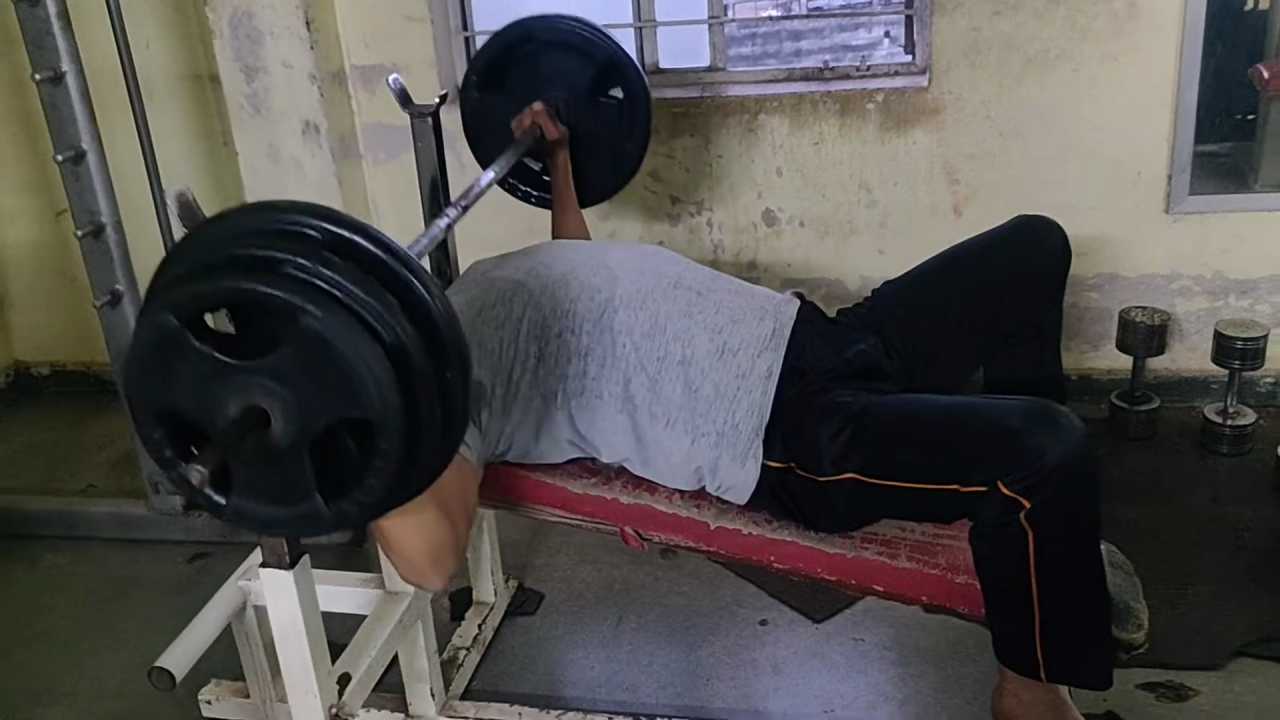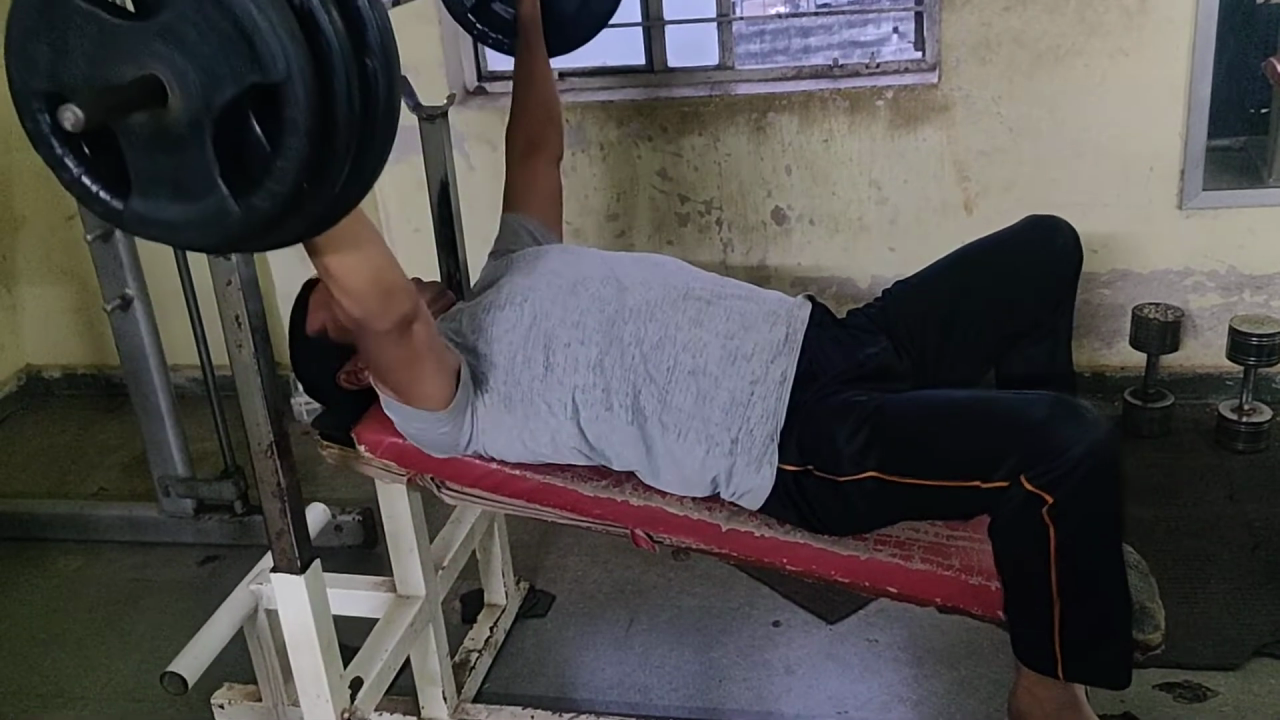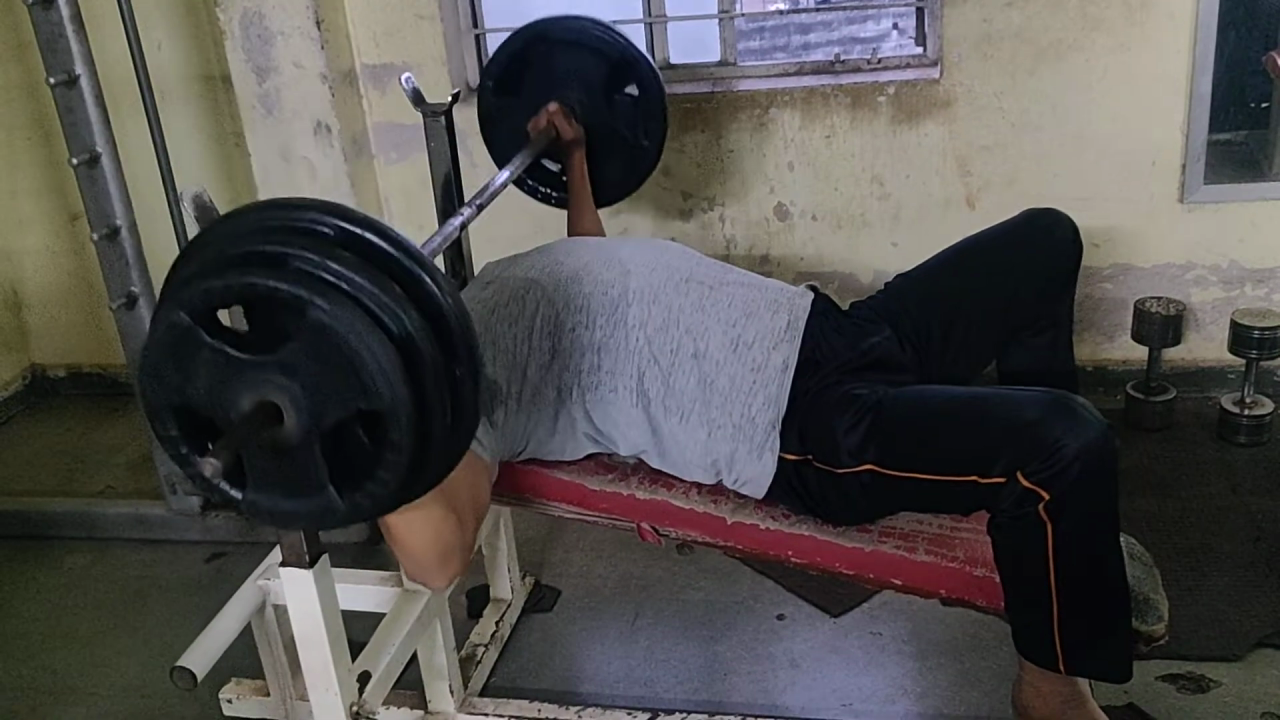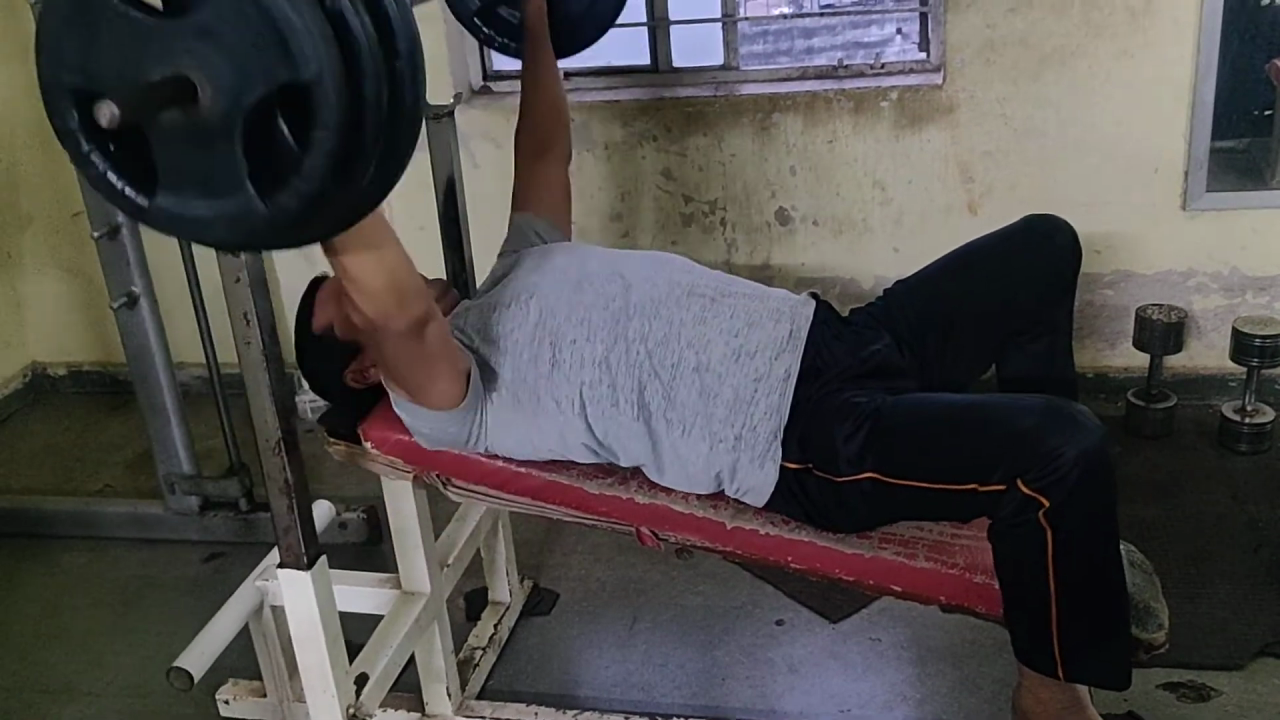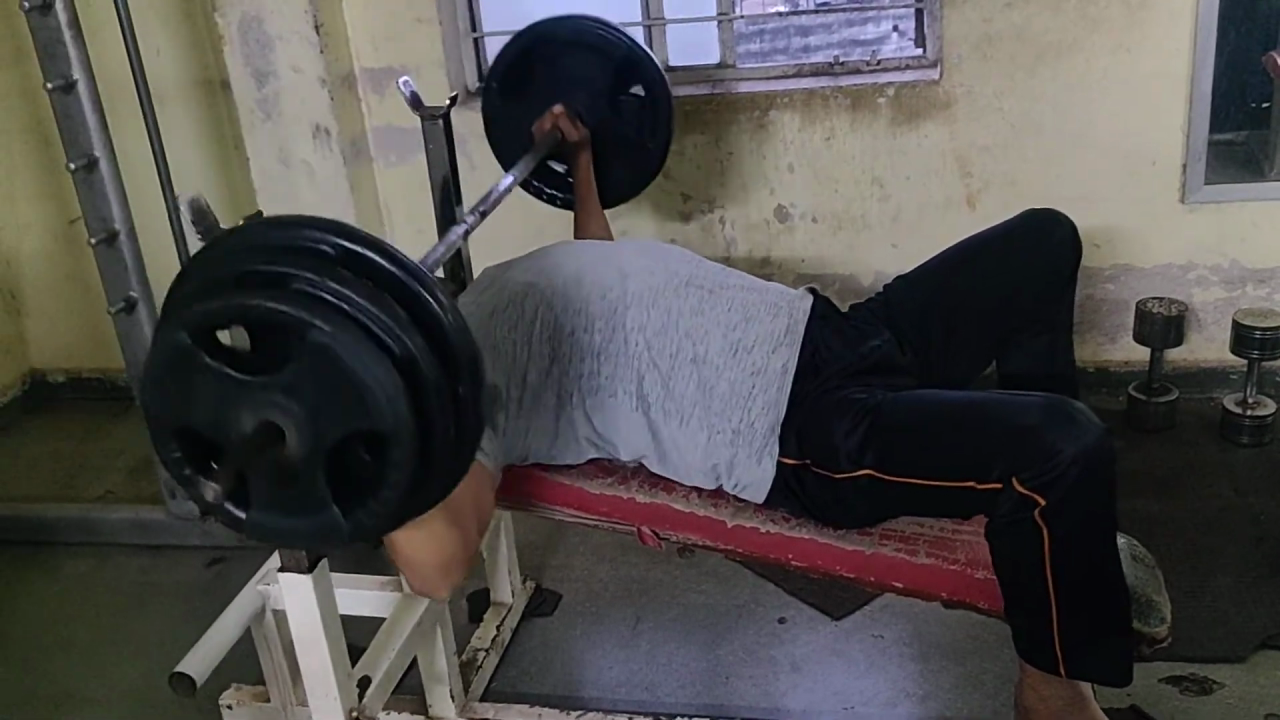
dt=1s
person 1, frame 1
left shoulder: (477, 285)
right elbow: (432, 559)
left wrist: (557, 156)
left hip: (816, 345)
right hip: (792, 435)
left knee: (1033, 249)
right knee: (1051, 449)
left ankle: (1040, 536)
person 1, frame 2
left shoulder: (504, 284)
right shoulder: (434, 395)
left elbow: (537, 158)
right elbow: (379, 306)
left hip: (829, 347)
right hip: (806, 439)
left knee: (1045, 248)
right knee: (1072, 440)
left ankle: (1049, 527)
person 1, frame 3
left shoulder: (489, 293)
right elbow: (438, 557)
left wrist: (573, 156)
left hip: (829, 335)
right hip: (805, 426)
left knee: (1044, 241)
right knee: (1071, 442)
left ankle: (1050, 519)
person 1, frame 4
left shoulder: (513, 282)
right shoulder: (448, 395)
left elbow: (546, 159)
right elbow: (396, 314)
left hip: (831, 345)
right hip: (808, 436)
left knee: (1043, 248)
right knee: (1069, 446)
left ankle: (1052, 524)
person 1, frame 5
left shoulder: (489, 294)
right elbow: (440, 565)
left wrist: (579, 155)
left hip: (825, 337)
right hip: (805, 431)
left knee: (1043, 243)
right knee: (1069, 447)
left ankle: (1058, 539)
